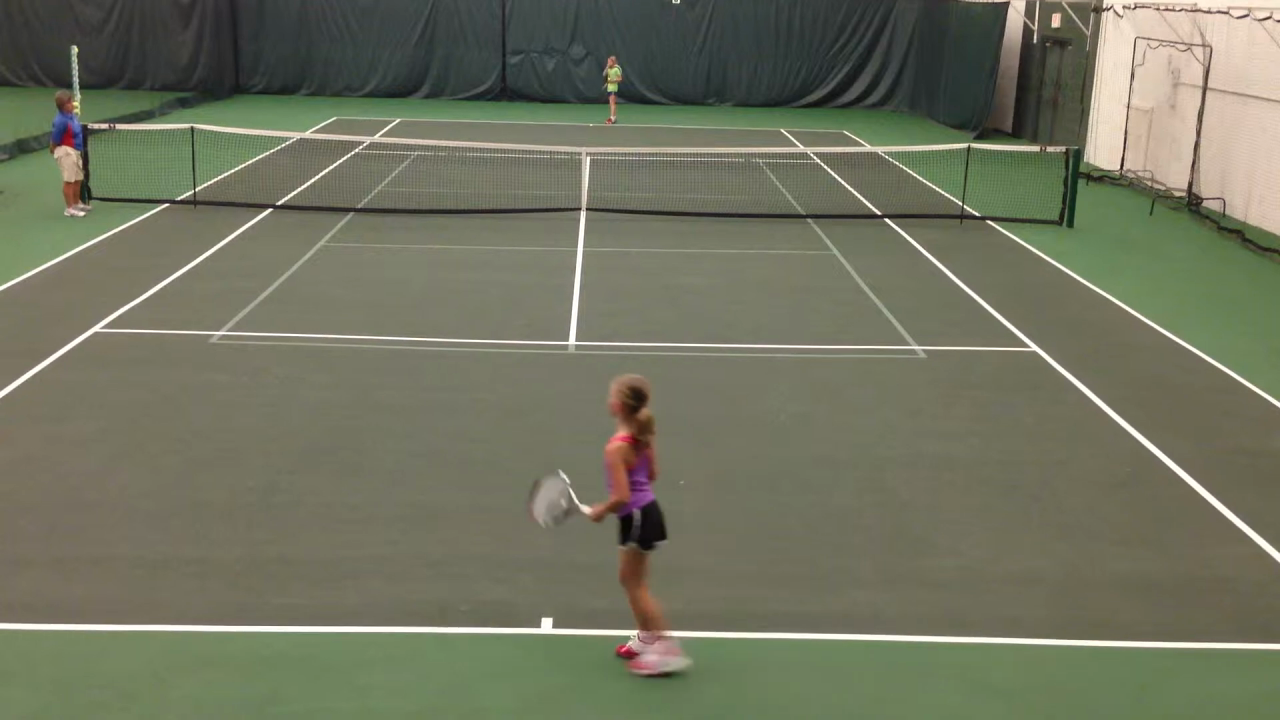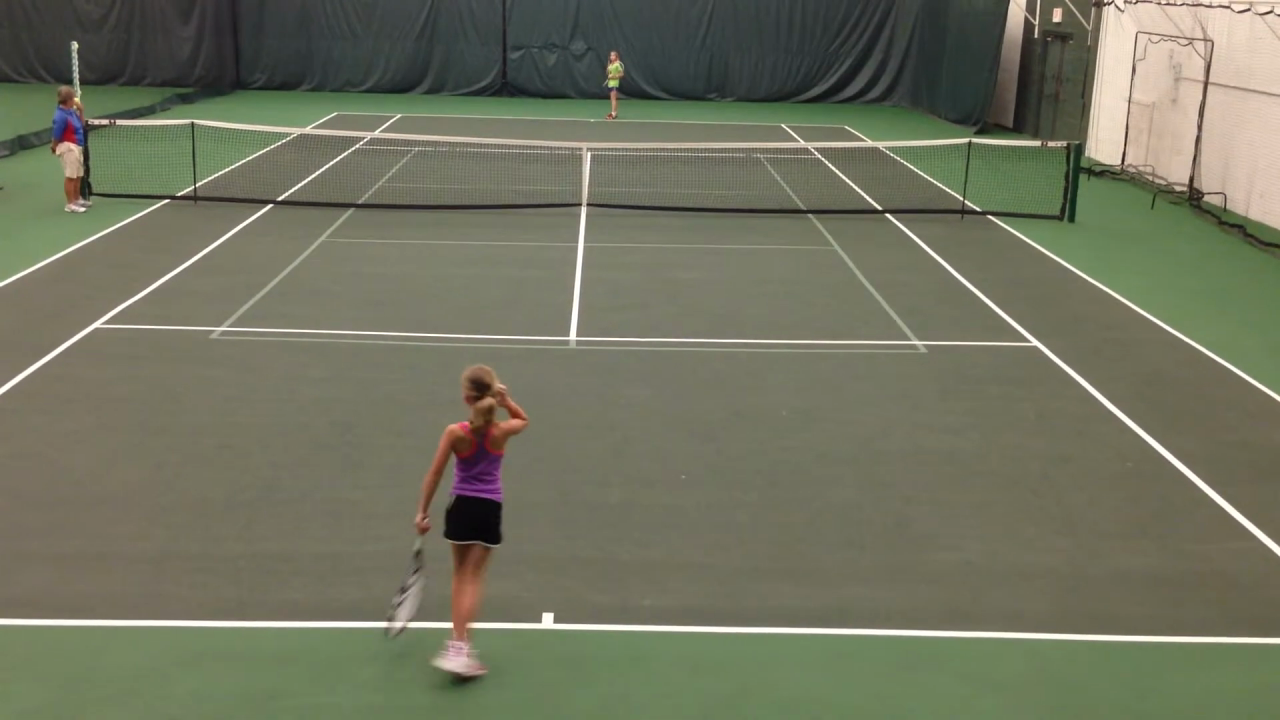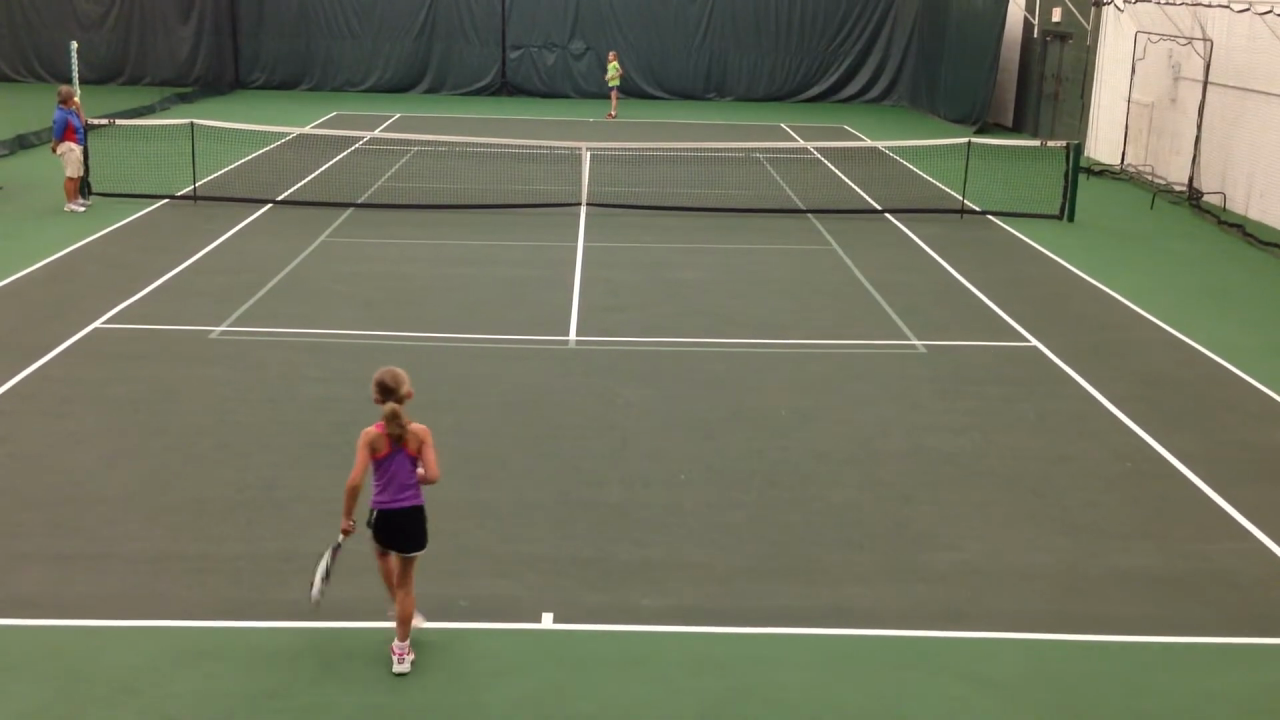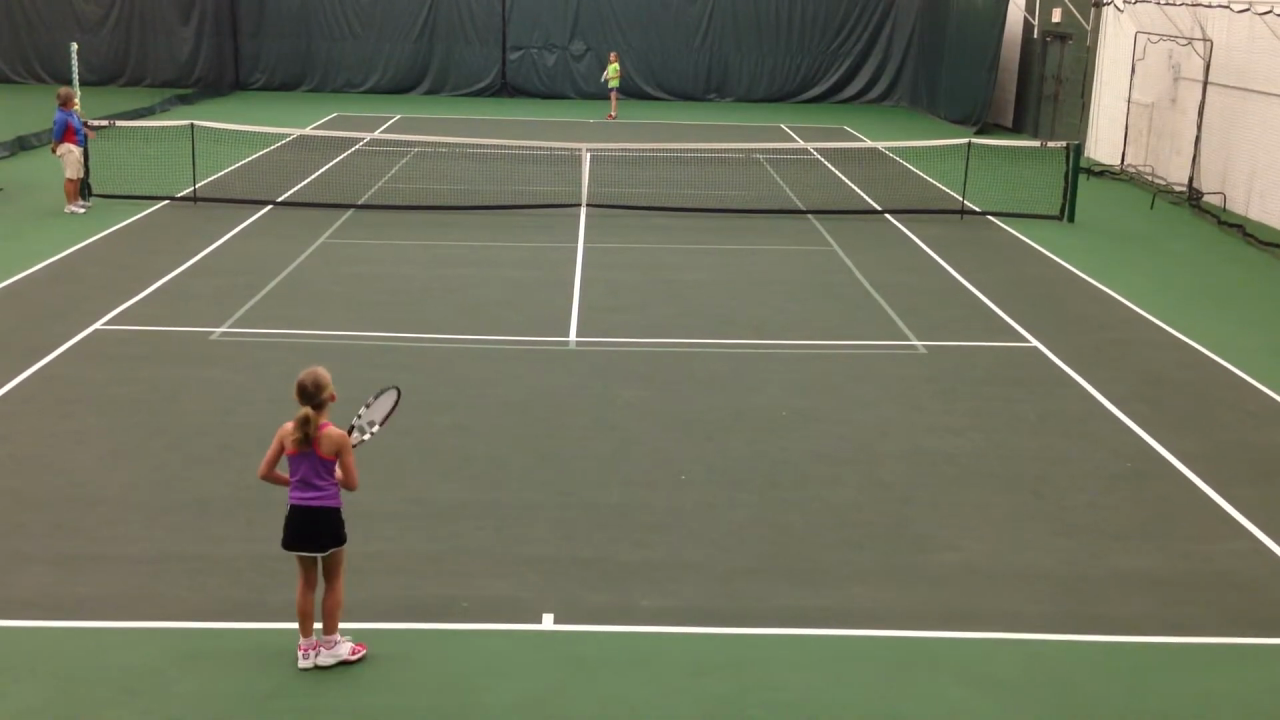
dt=0.7s
person 1, frame 1
left shoulder: (615, 448)
right shoulder: (643, 437)
left elbow: (622, 497)
left wrist: (599, 511)
left hip: (636, 519)
right hip: (649, 513)
left knee: (633, 585)
right knee: (634, 582)
left ankle: (662, 651)
right ankle: (647, 640)
person 1, frame 2
left shoulder: (455, 432)
right shoulder: (502, 431)
left elbow: (433, 476)
right elbow: (523, 420)
left wrist: (422, 513)
right wrist: (506, 400)
left hip: (461, 506)
right hip: (489, 509)
left knee: (460, 577)
right knee: (470, 580)
left ankle: (459, 646)
right ankle: (458, 650)
person 1, frame 3
left shoulder: (370, 435)
right shoulder: (419, 432)
left elbow: (354, 482)
right elbow: (432, 476)
left wrist: (347, 516)
right wrist: (414, 476)
left hip: (383, 514)
right hip: (412, 514)
left knee: (383, 554)
right knee: (404, 581)
left ankle: (407, 614)
right ankle: (401, 651)
person 1, frame 4
left shoulder: (287, 432)
right shoulder: (338, 437)
left elbow: (264, 473)
right elbow: (351, 484)
left hip: (298, 515)
right hip: (327, 516)
left knee: (306, 581)
right knee: (333, 580)
left ankle: (306, 648)
right ankle: (329, 646)
